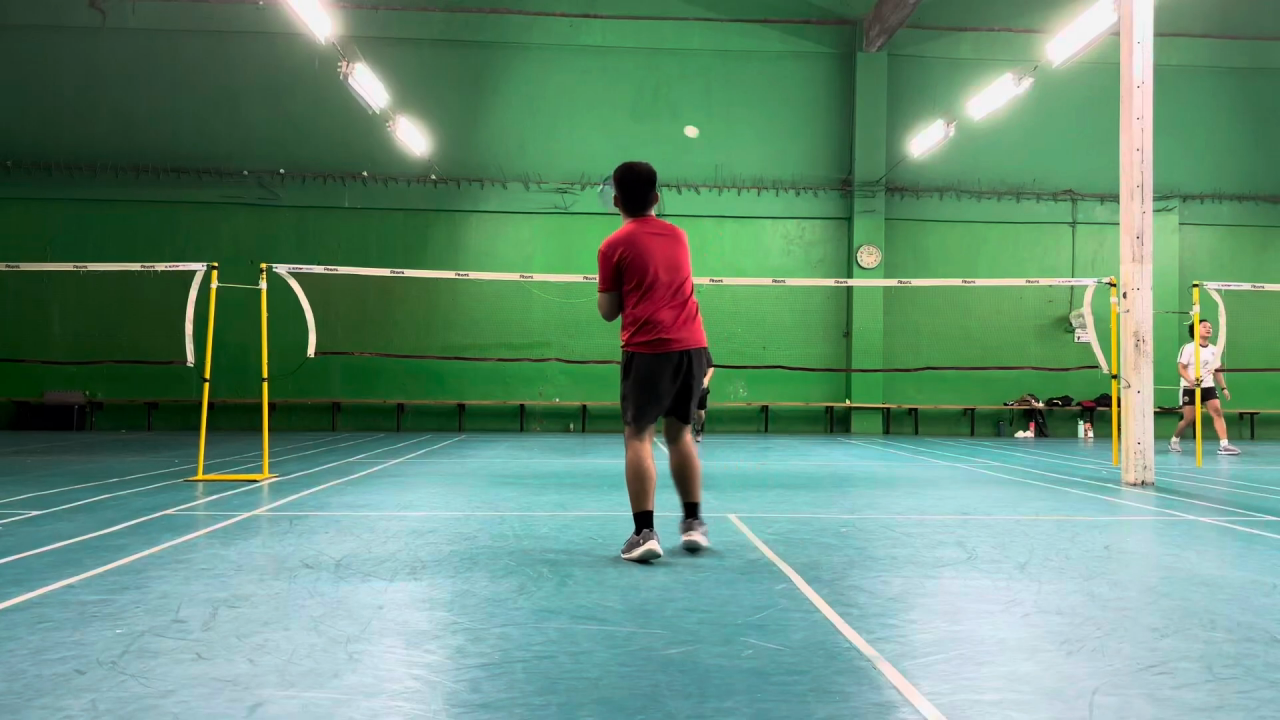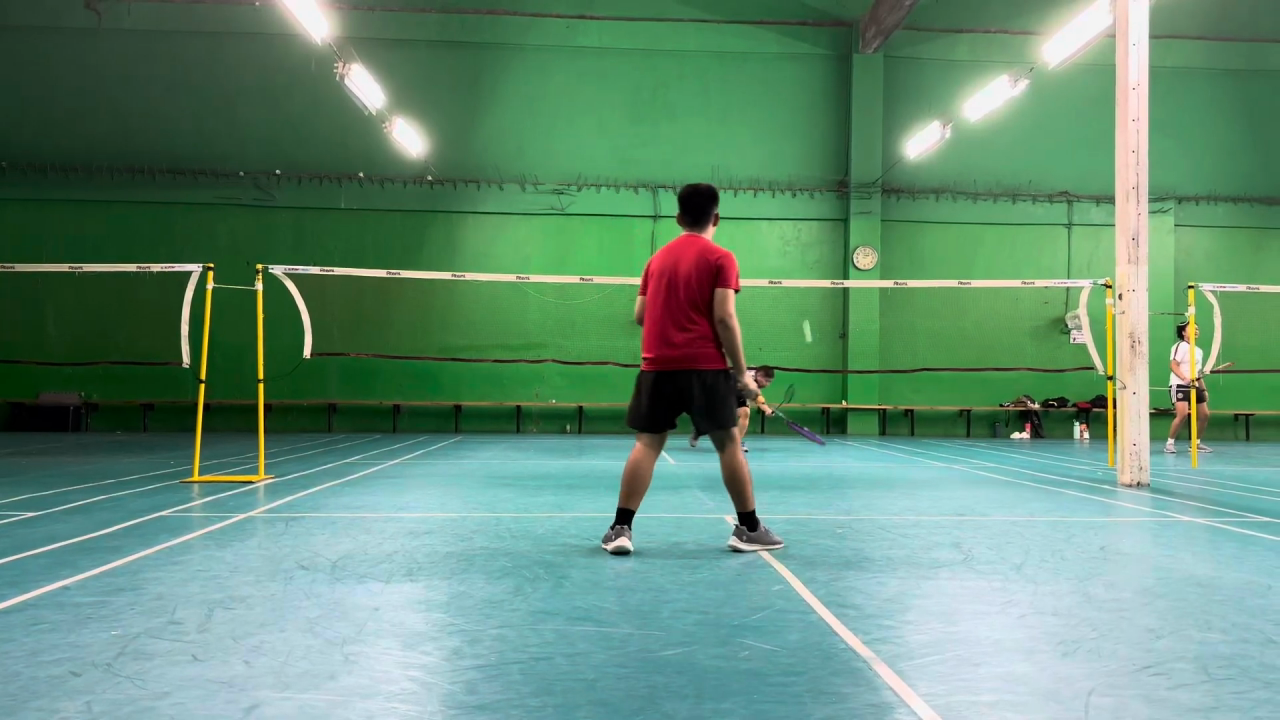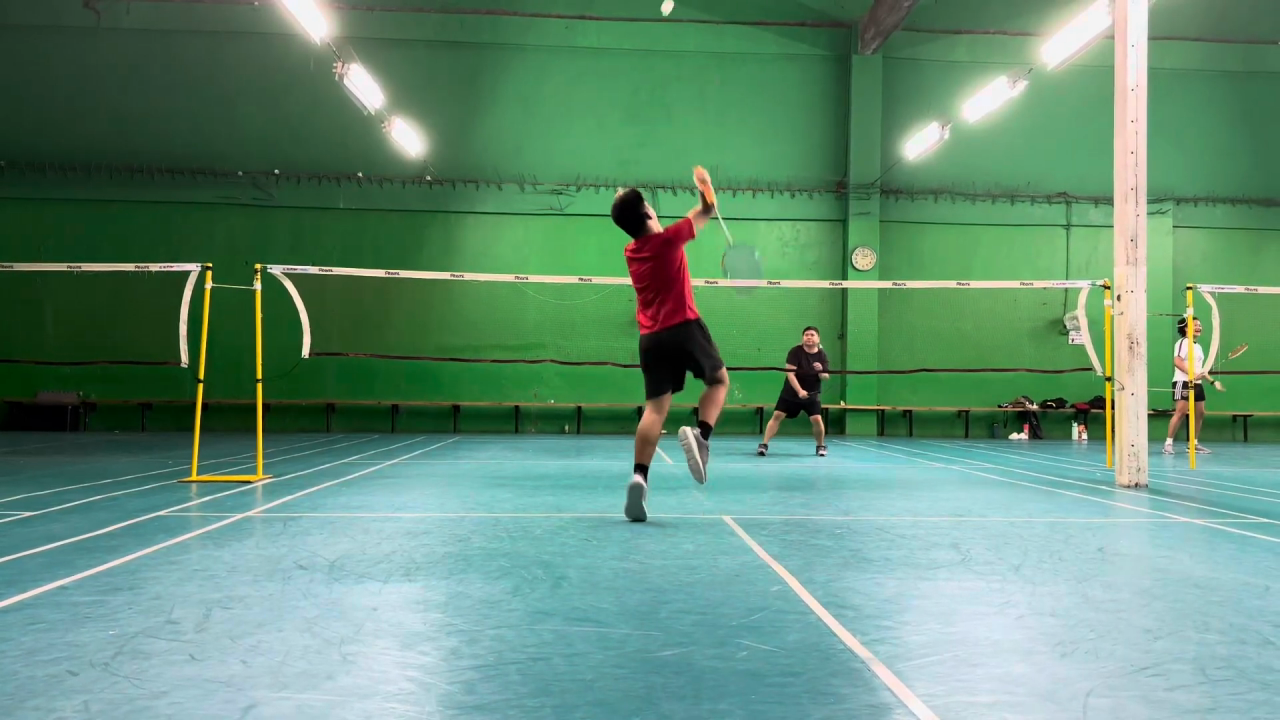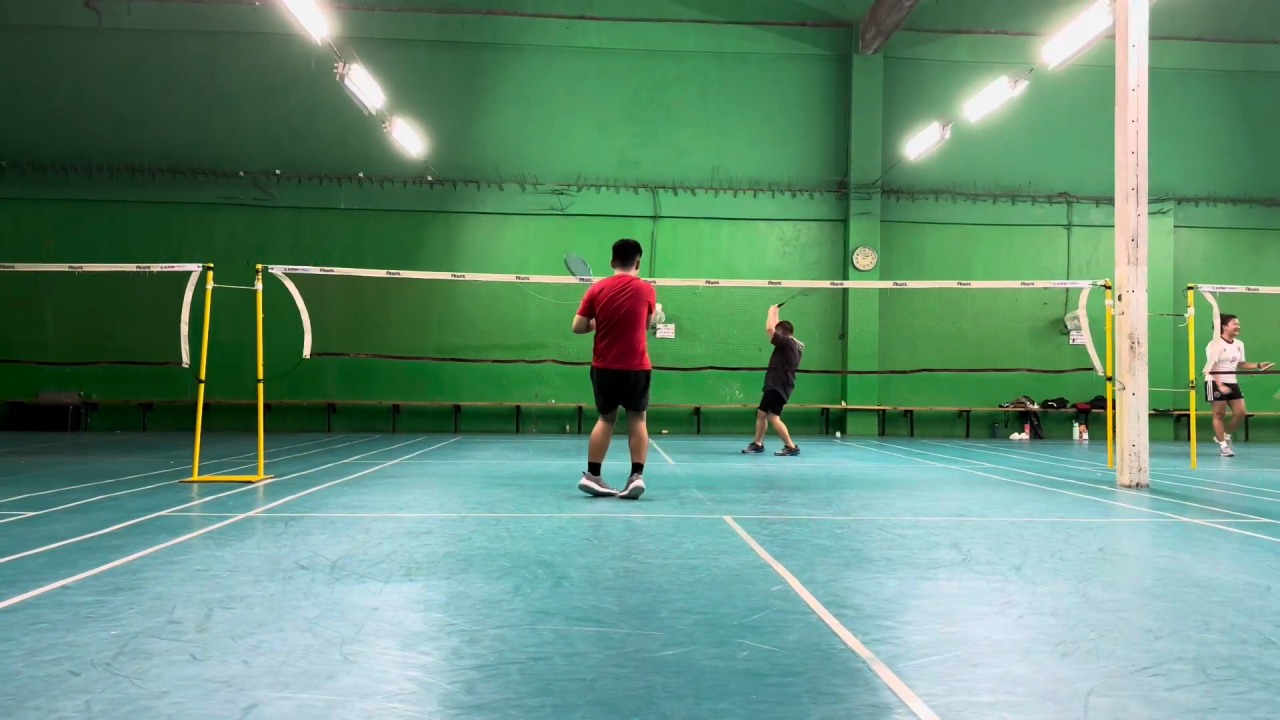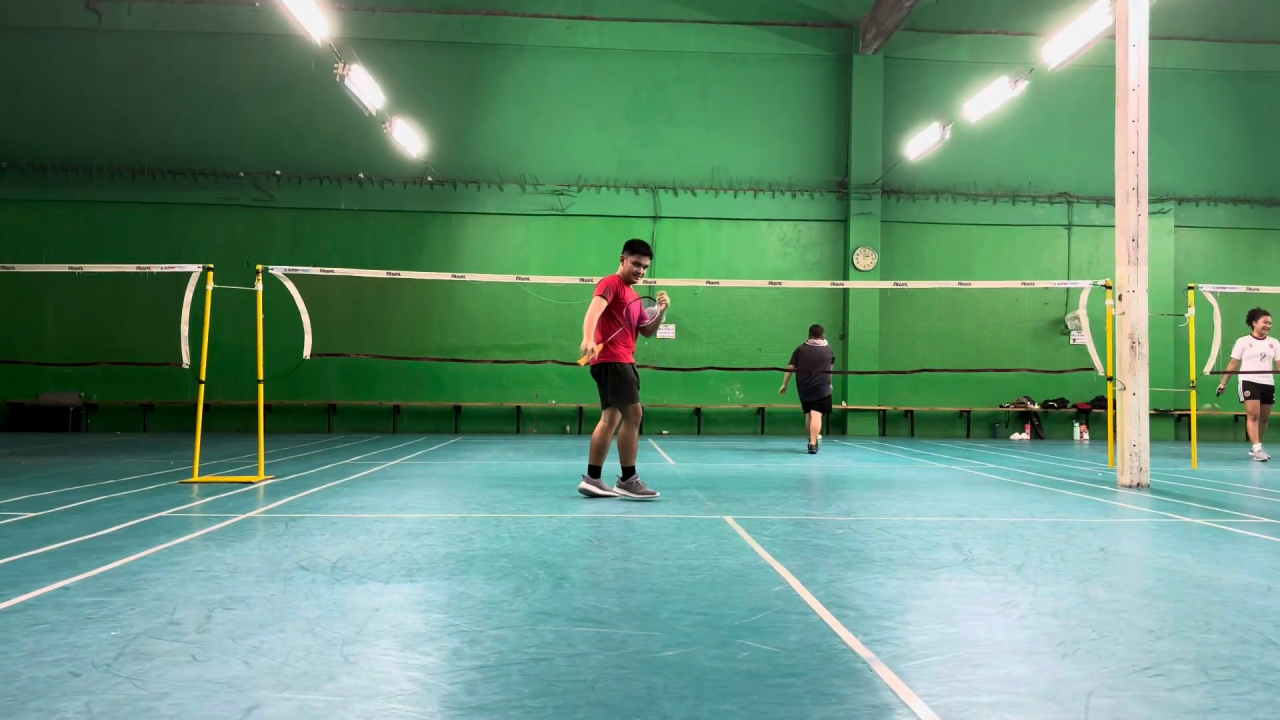
dt=1s
person 1, frame 1
left shoulder: (614, 246)
right shoulder: (678, 235)
left elbow: (608, 312)
left hip: (648, 349)
right hip: (691, 347)
left knee: (639, 437)
right knee: (680, 435)
left ankle: (644, 532)
right ankle: (692, 523)
person 1, frame 2
left shoulder: (657, 258)
right shoulder: (720, 258)
left elbow: (641, 315)
right elbow: (724, 318)
right wrist: (742, 373)
left hip: (658, 366)
right hip: (704, 367)
left knee: (646, 445)
right knee: (728, 444)
left ankle: (620, 528)
right ankle: (749, 528)
person 1, frame 3
left shoulder: (632, 251)
right shoulder: (666, 239)
right elbow: (706, 211)
left wrist: (627, 202)
right wrist: (705, 184)
left hip: (652, 338)
right hip: (683, 328)
left knee: (655, 409)
right knee: (719, 381)
left ankle: (640, 478)
right ankle: (700, 435)
person 1, frame 4
left shoulder: (597, 289)
right shoulder: (647, 290)
left elbow: (578, 327)
left hip: (604, 367)
right hip: (637, 367)
left knee: (606, 420)
right knee: (638, 420)
left ankle: (592, 476)
right ankle: (636, 475)
person 1, frame 5
left shoulder: (632, 294)
right shoulder: (611, 283)
left elbow: (646, 331)
right elbow: (592, 314)
left wrist: (660, 311)
right wrist: (588, 339)
left hip: (618, 362)
right hip: (613, 360)
left knee: (610, 419)
right knee: (633, 414)
left ankle: (592, 479)
right ankle: (628, 479)
